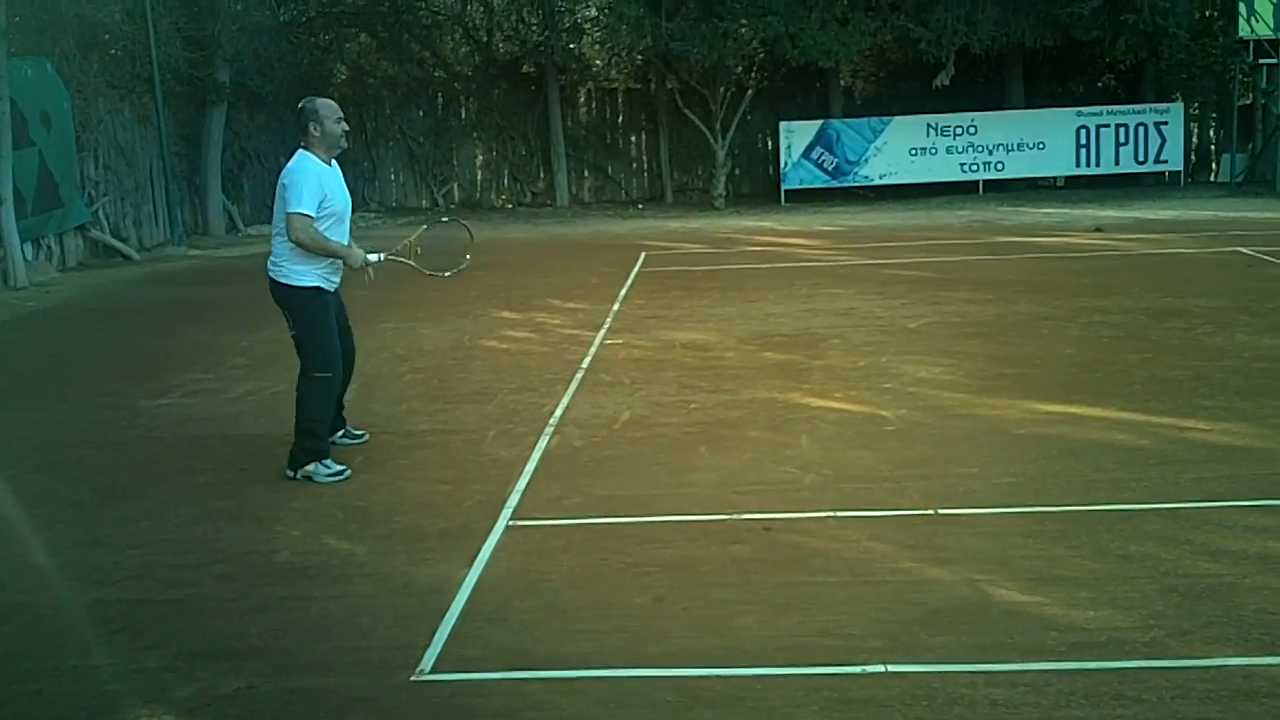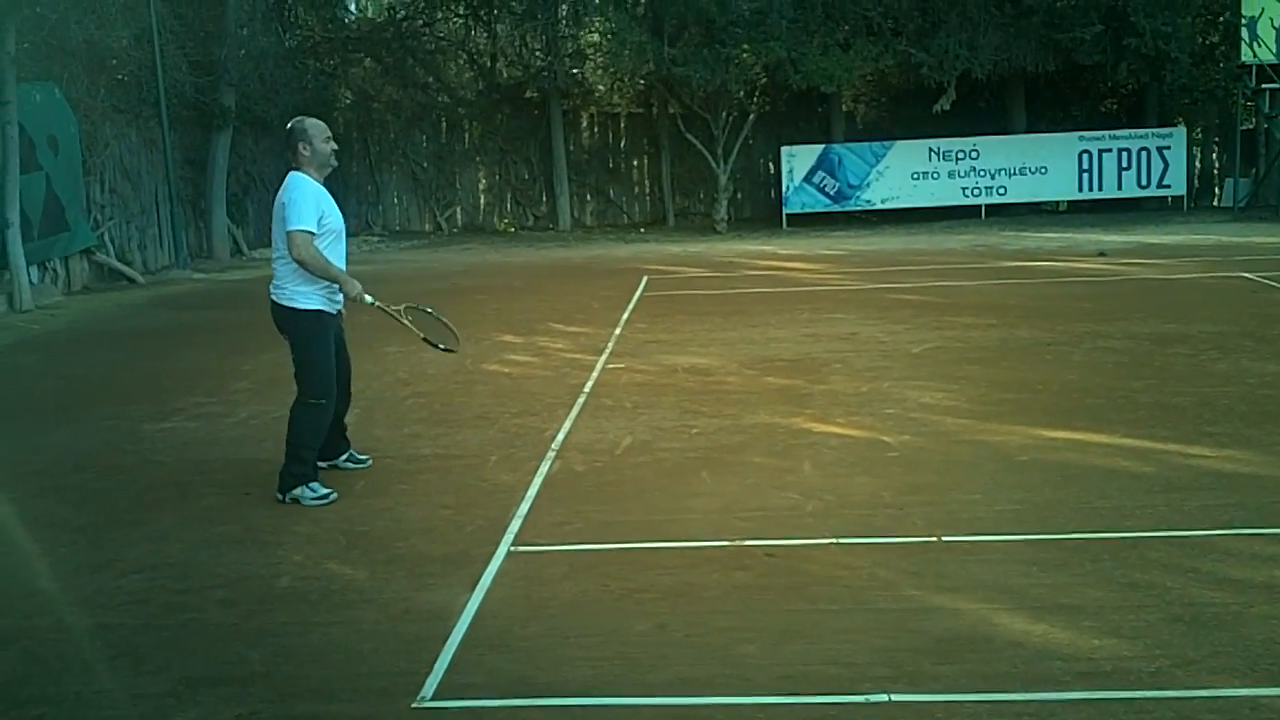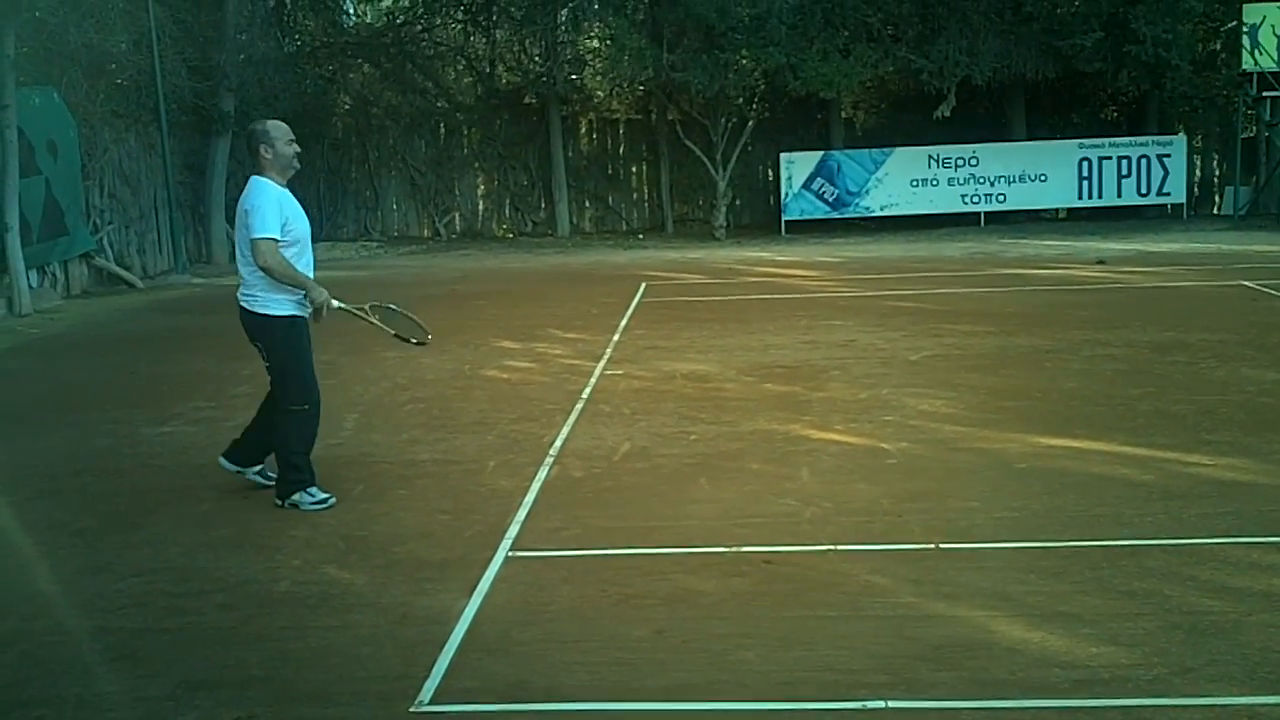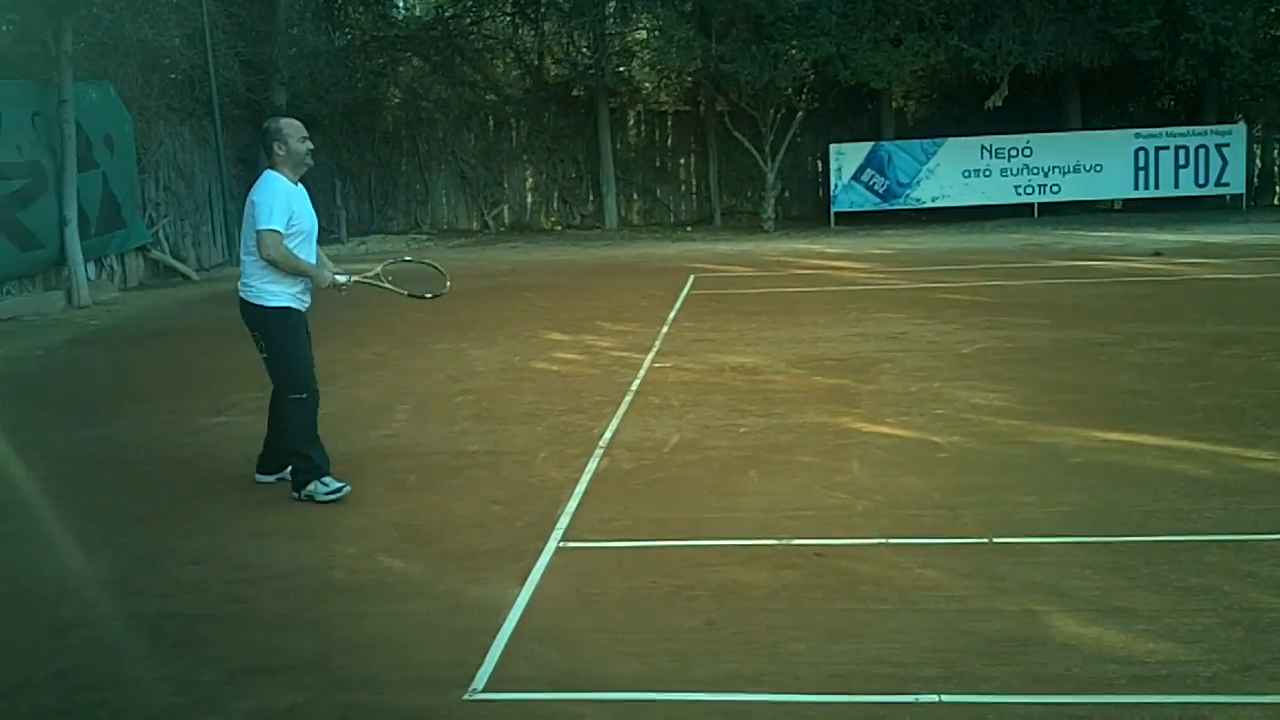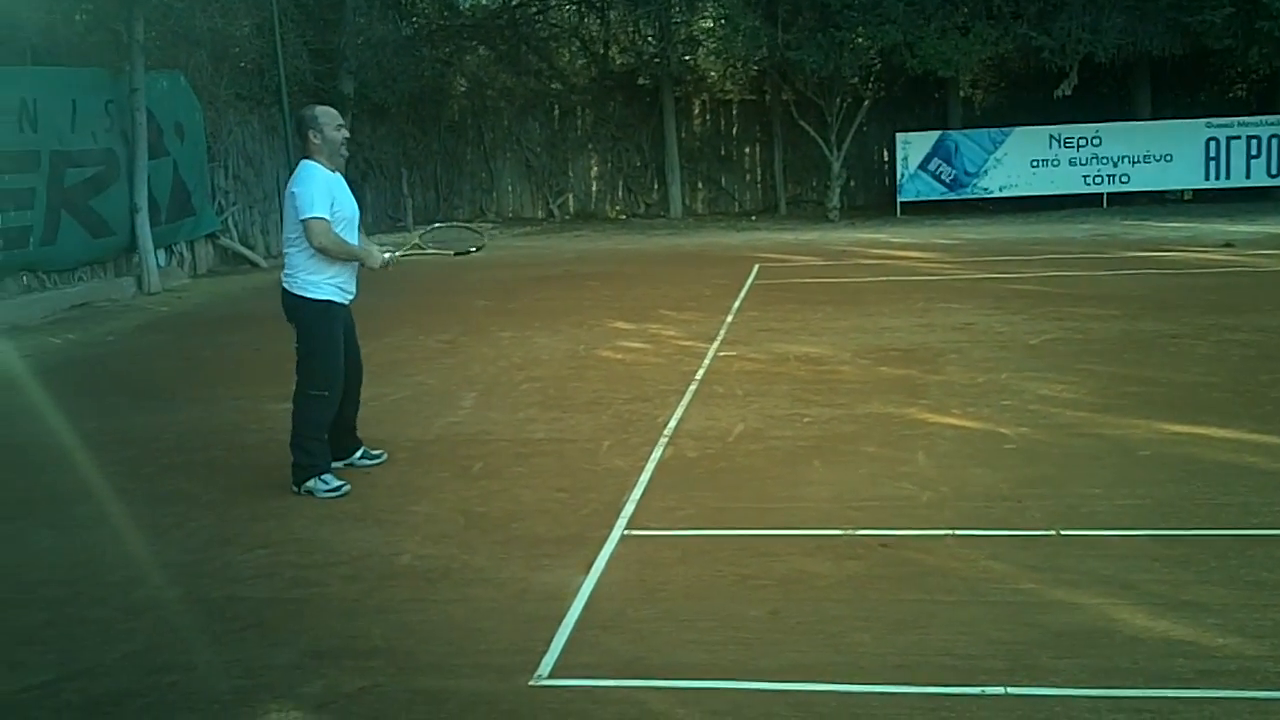
dt=0.5s
person 1, frame 1
left shoulder: (330, 167)
right shoulder: (305, 171)
right elbow: (299, 232)
left wrist: (353, 250)
right wrist: (345, 253)
left hip: (321, 284)
right hip: (299, 285)
left knee: (342, 357)
right knee: (323, 367)
left ankle: (331, 425)
right ankle: (306, 458)
person 1, frame 2
left shoulder: (314, 188)
right shoulder: (301, 190)
right elbow: (301, 251)
left wrist: (336, 292)
right wrist: (346, 281)
left hip: (319, 308)
right hip: (303, 310)
left knee: (337, 383)
right knee: (317, 393)
left ankle: (332, 450)
right ankle: (296, 481)
person 1, frame 3
left shoulder: (278, 193)
right shoulder: (264, 196)
right elbow: (266, 258)
left wrist: (308, 292)
right wrist: (312, 287)
left hip: (285, 312)
right hip: (273, 315)
left knee: (290, 394)
right knee: (301, 400)
left ankle: (245, 456)
right ankle: (294, 486)
person 1, frame 4
left shoulder: (295, 189)
right shoulder: (272, 190)
right elbow: (270, 249)
left wrist: (326, 268)
right wrist: (314, 273)
left hip: (287, 306)
right hip: (270, 307)
left knee: (296, 387)
right knee: (298, 390)
left ankle: (275, 463)
right ankle: (311, 476)
person 1, frame 5
left shoulder: (334, 177)
right shoulder: (311, 179)
left elbow: (345, 229)
right elbow: (320, 238)
left wrist: (370, 248)
right wrist: (365, 256)
left hip: (334, 298)
right hip: (312, 299)
left knee: (348, 376)
right knee: (319, 386)
left ankle: (344, 447)
right ankle: (309, 472)
